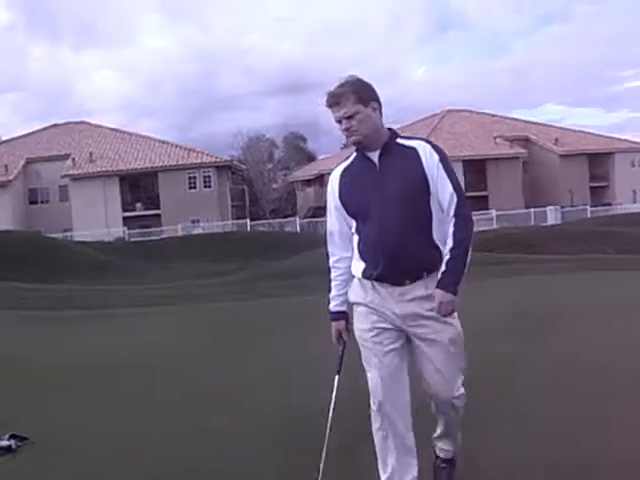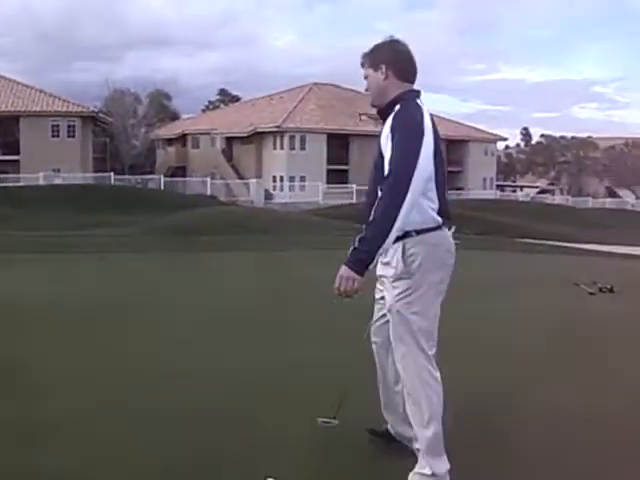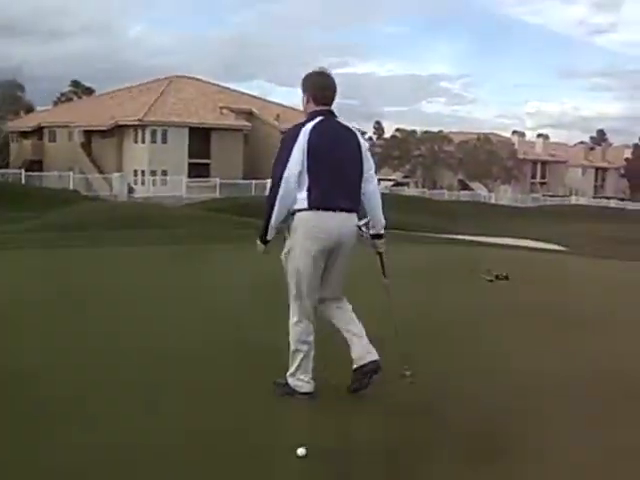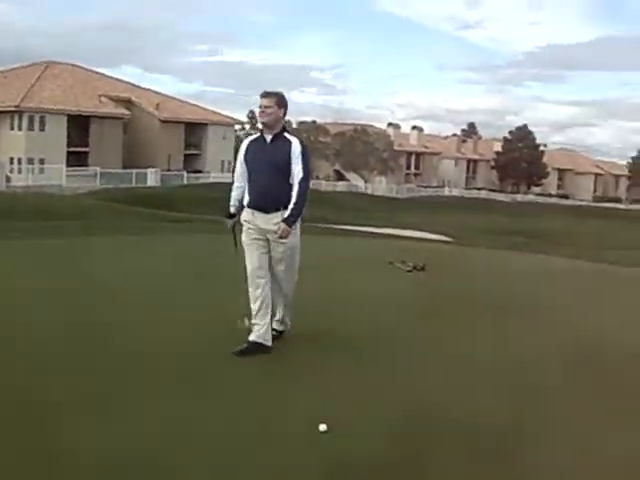
dt=1s
person 1, frame 1
left shoulder: (424, 154)
right shoulder: (341, 178)
left elbow: (459, 218)
right elbow: (340, 247)
left wrist: (450, 282)
right wrist: (338, 307)
left hip: (428, 291)
right hip: (372, 298)
left knee: (445, 388)
right knee: (385, 400)
left ankle: (446, 447)
person 1, frame 2
left shoulder: (407, 119)
right shoulder: (403, 118)
left elbow: (396, 196)
left wrist: (357, 261)
left hip: (415, 253)
right hip: (401, 251)
left knee: (414, 359)
right knee: (386, 342)
right ankle: (401, 427)
person 1, frame 3
left shoulder: (298, 135)
right shoulder: (354, 137)
left elbow: (283, 186)
right elbow: (370, 186)
left wrist: (266, 234)
right wrist: (377, 230)
left hip: (310, 224)
right hip: (346, 224)
left knee: (302, 306)
right knee: (332, 300)
left ankle: (300, 381)
right ankle: (364, 357)
person 1, frame 4
left shoulder: (294, 145)
right shoulder: (249, 144)
left elbow: (301, 185)
right elbow: (240, 180)
left wrist: (290, 219)
right wrist: (232, 211)
left hip: (282, 219)
right hip: (253, 218)
left knee: (283, 277)
right knee: (256, 276)
left ankle: (280, 323)
right ankle: (260, 336)
